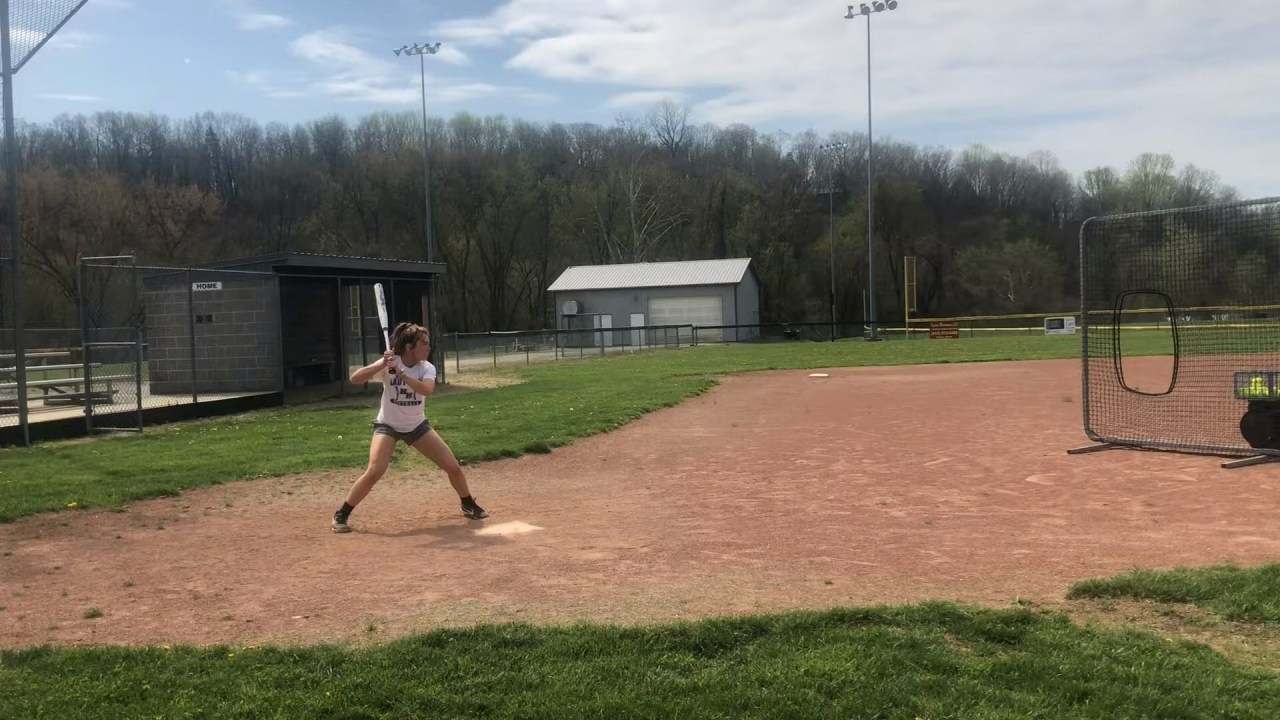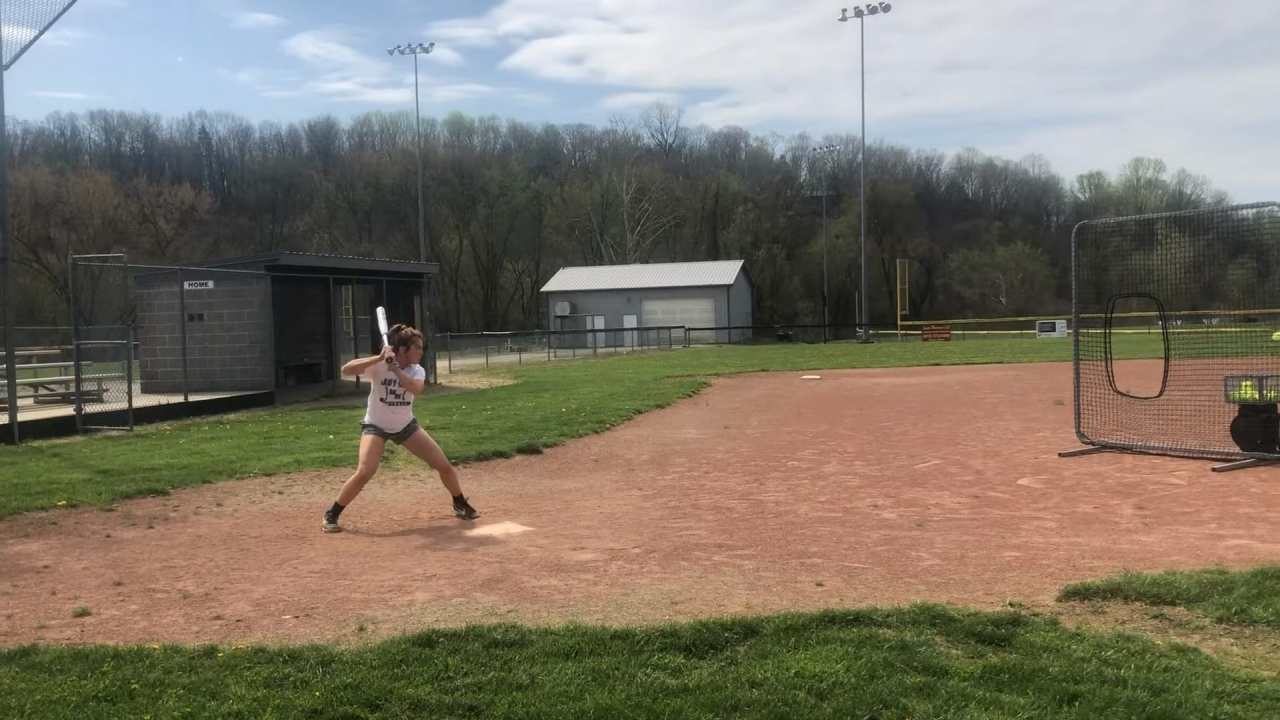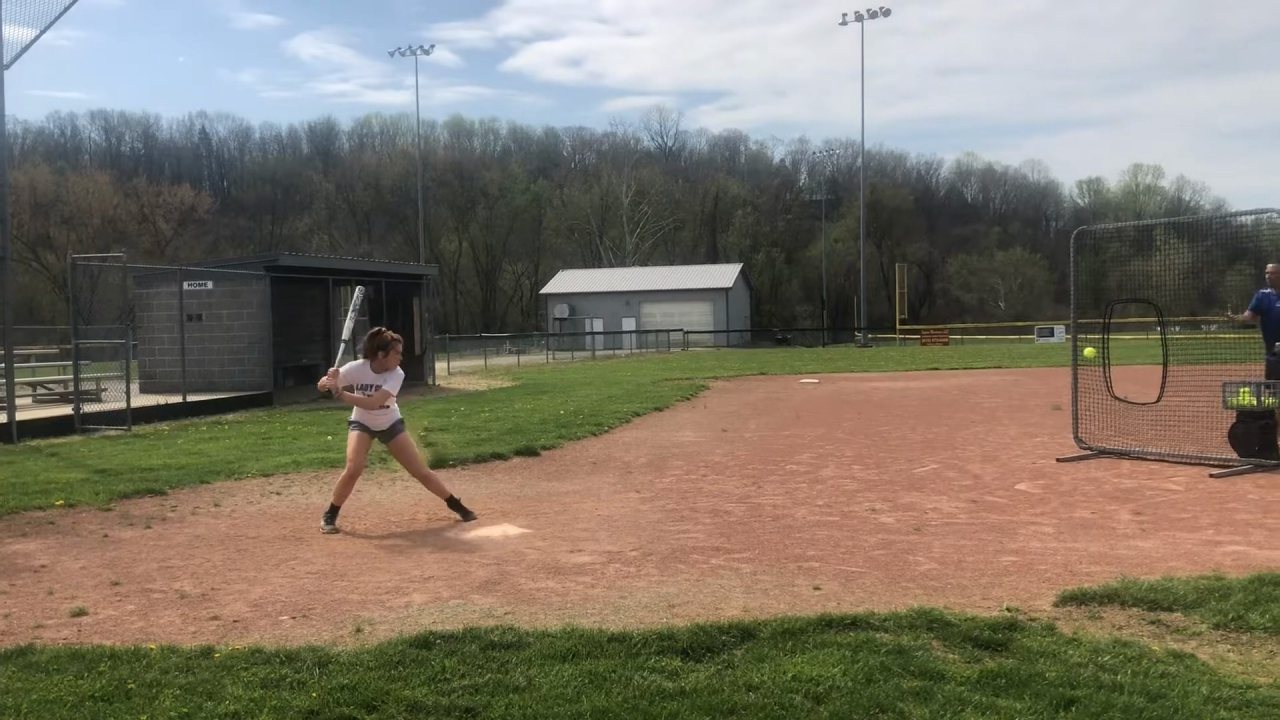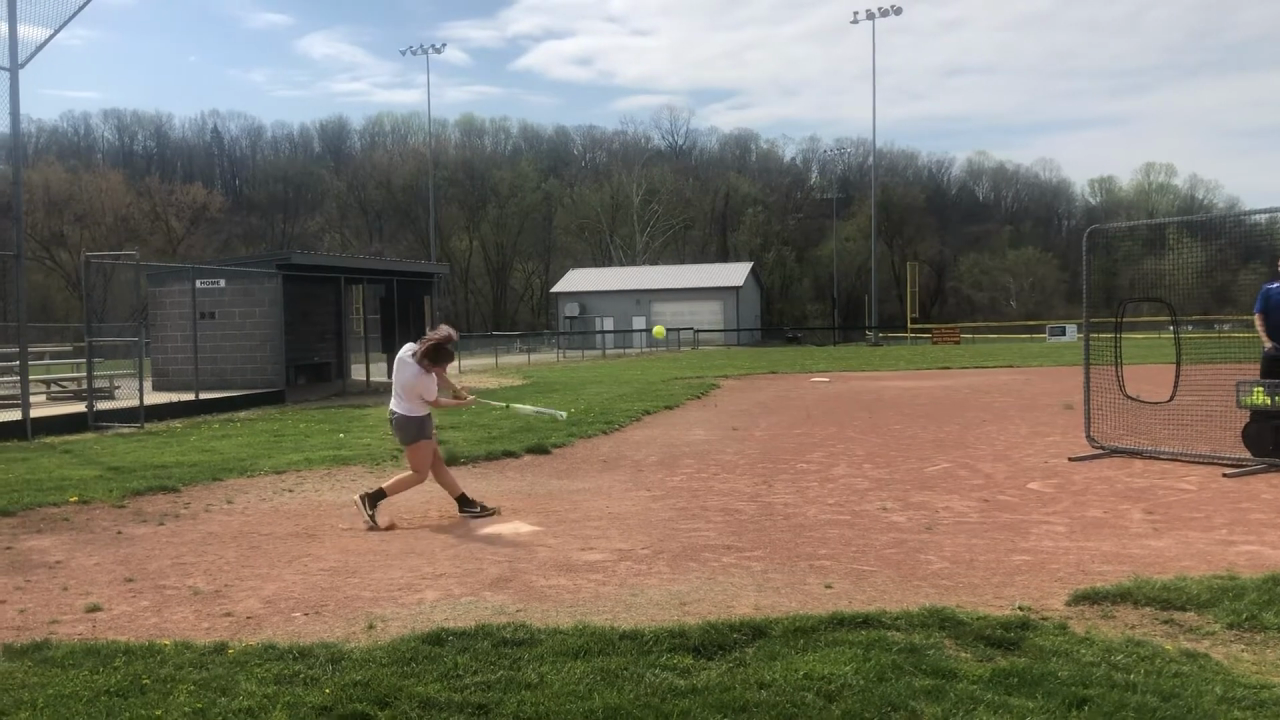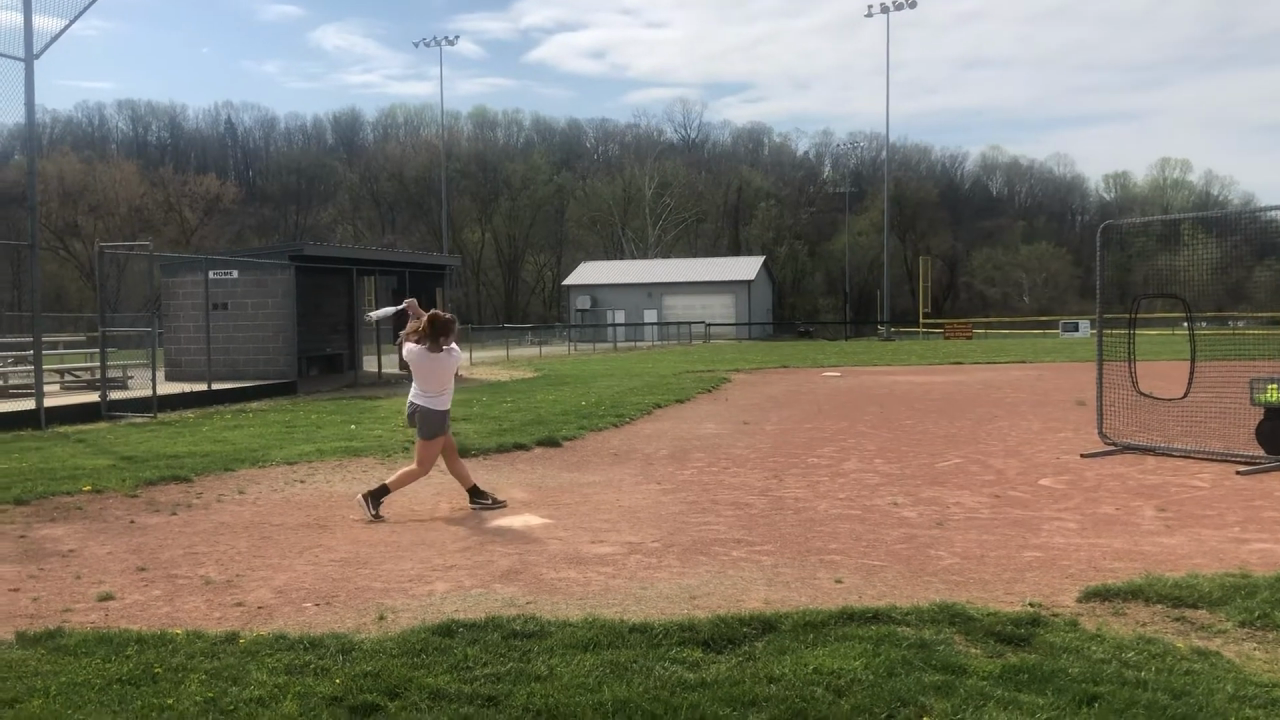
dt=0.5s
person 1, frame 1
left shoulder: (427, 368)
right shoulder: (389, 363)
left elbow: (427, 390)
right elbow: (355, 378)
left wrist: (401, 375)
right wrist: (383, 364)
left hip: (417, 425)
right hip: (388, 425)
left knee: (453, 466)
right knee: (374, 472)
left ankle: (468, 505)
right ankle: (342, 514)
person 1, frame 2
left shoulder: (417, 371)
right shoulder: (379, 365)
left elbow: (416, 389)
right elbow: (346, 370)
left wrist: (395, 369)
right wrist: (380, 358)
left hip: (405, 425)
right hip: (375, 425)
left knee: (443, 464)
right knee: (364, 472)
left ankle: (460, 504)
right ankle: (332, 514)
person 1, frame 3
left shoulder: (396, 374)
right shoulder: (356, 368)
left elbow: (373, 402)
right elbow: (322, 386)
left wrist: (341, 393)
right wrist: (330, 381)
left hip: (391, 424)
right hip: (362, 424)
left knee: (421, 472)
right knee: (353, 470)
left ankle: (455, 505)
right ankle: (330, 514)
person 1, frame 4
left shoulder: (408, 350)
right shoulder: (424, 380)
left elbow: (439, 374)
right elbow: (436, 403)
left wrist: (457, 390)
right wrist: (463, 402)
left hip: (405, 417)
right hip: (410, 421)
left knee: (437, 462)
right knee: (419, 474)
left ankle: (466, 504)
right ankle: (370, 499)
person 1, frame 5
left shoulder: (412, 351)
right shoulder: (453, 357)
left elbow: (406, 340)
right elbow: (448, 343)
left wrist: (413, 315)
right wrist: (419, 312)
left hip: (417, 407)
right hip: (434, 414)
left knee: (450, 453)
right knee: (422, 467)
left ankle: (477, 495)
right ankle: (373, 496)
